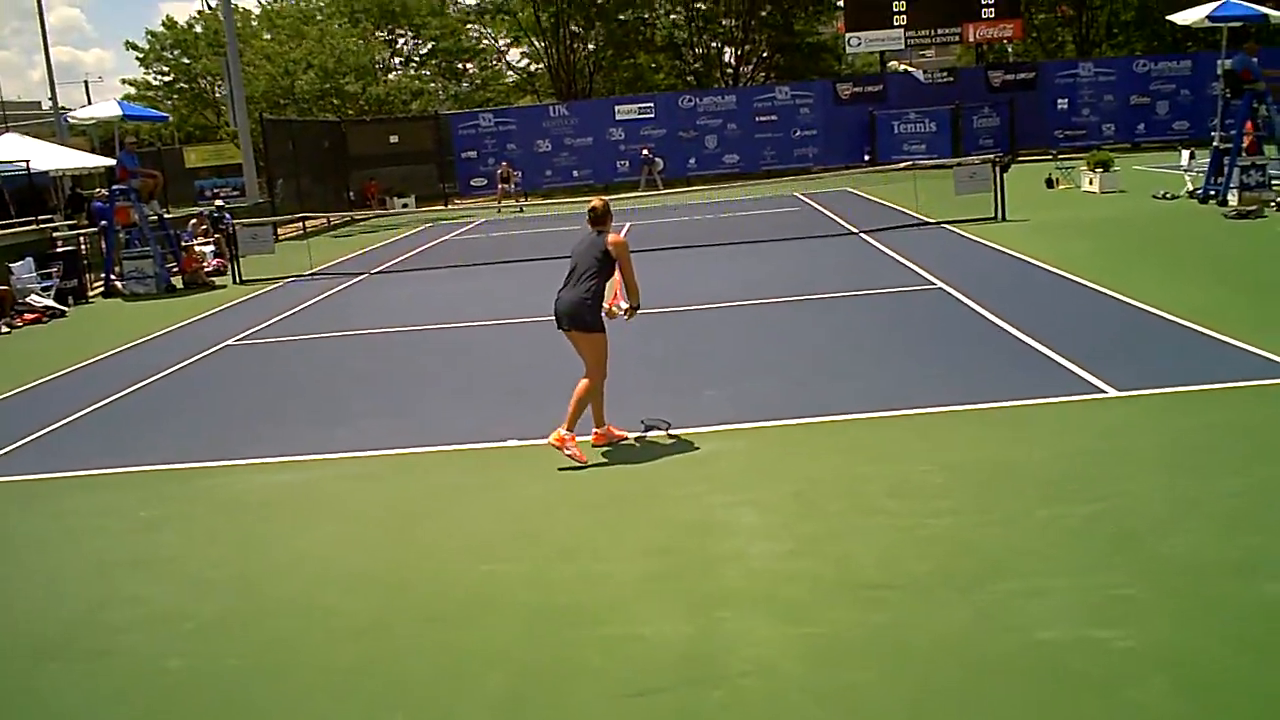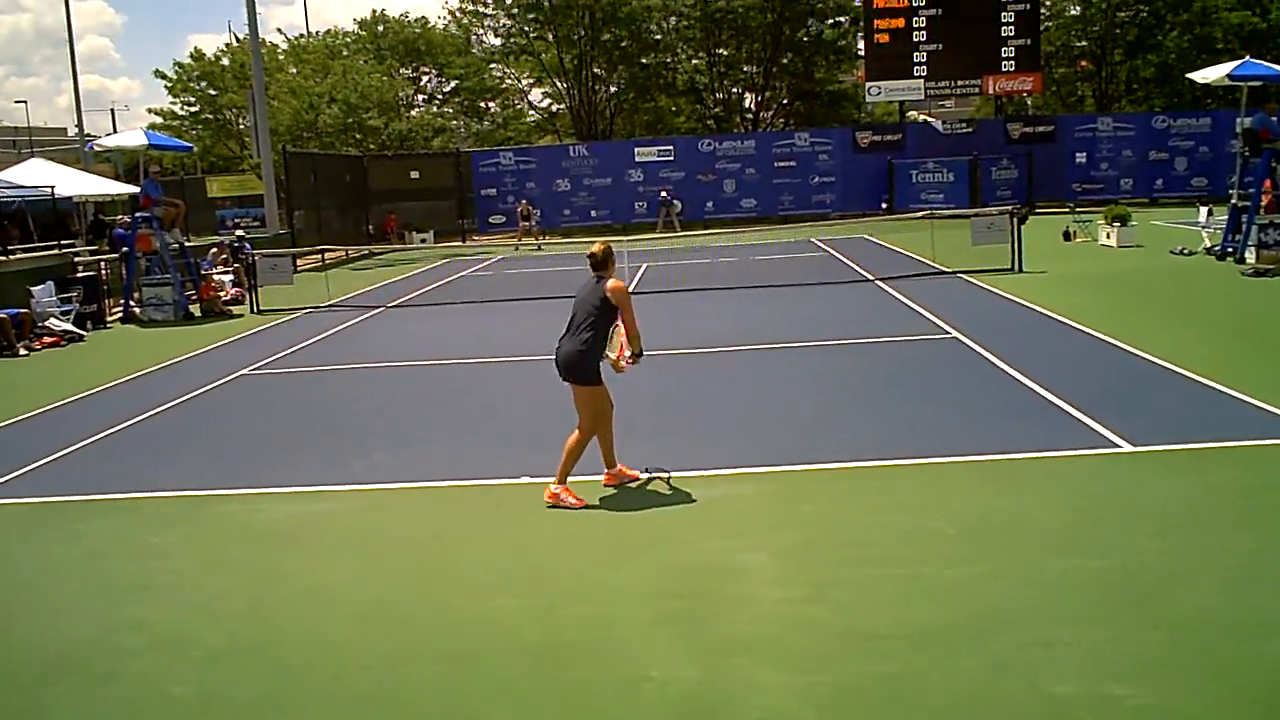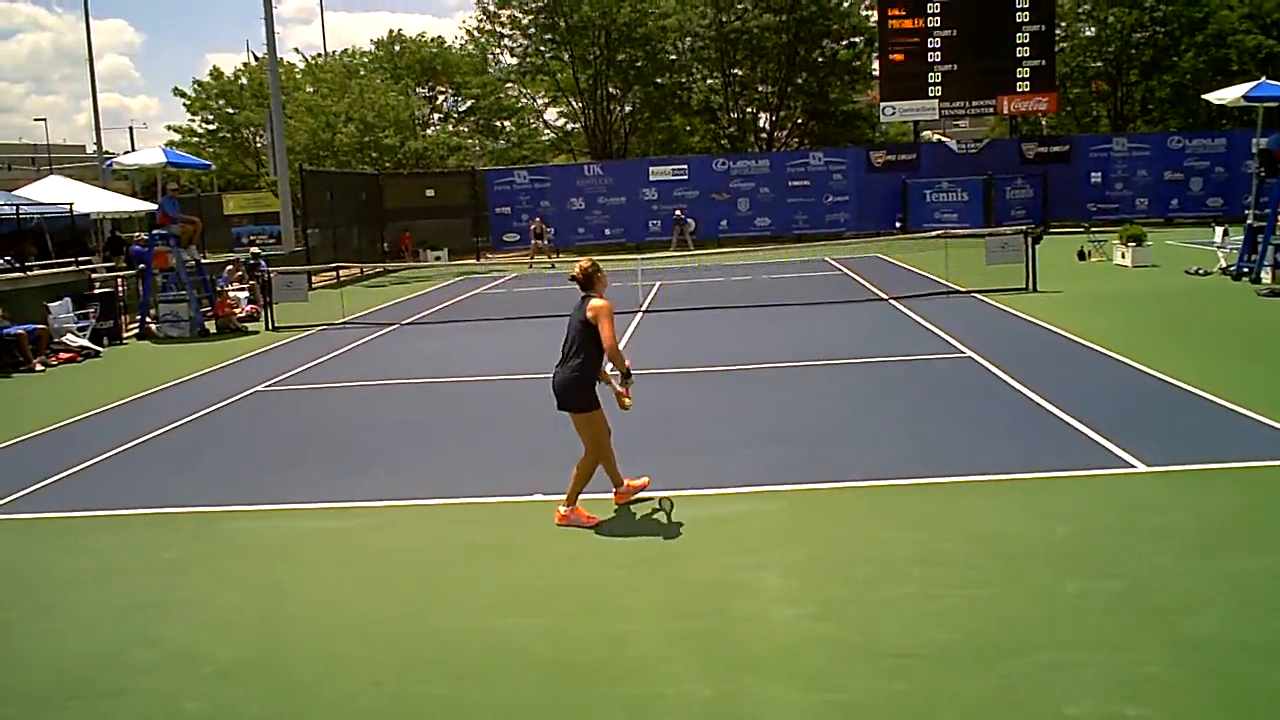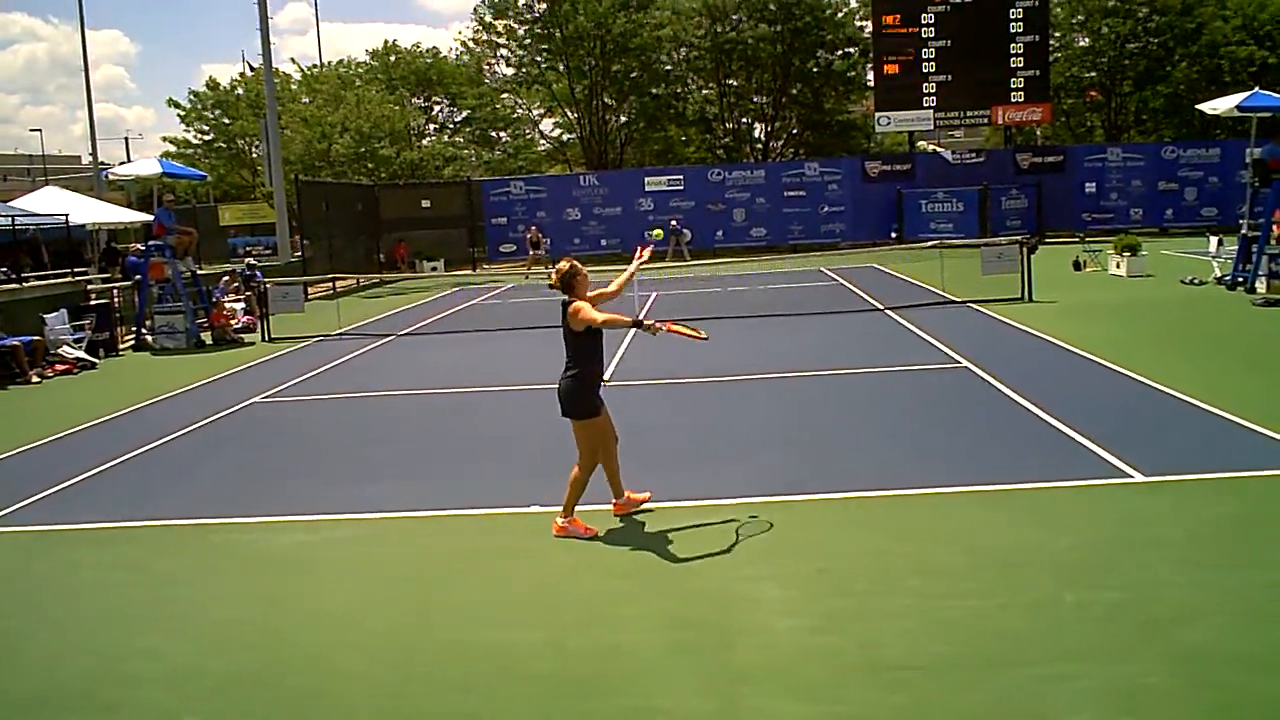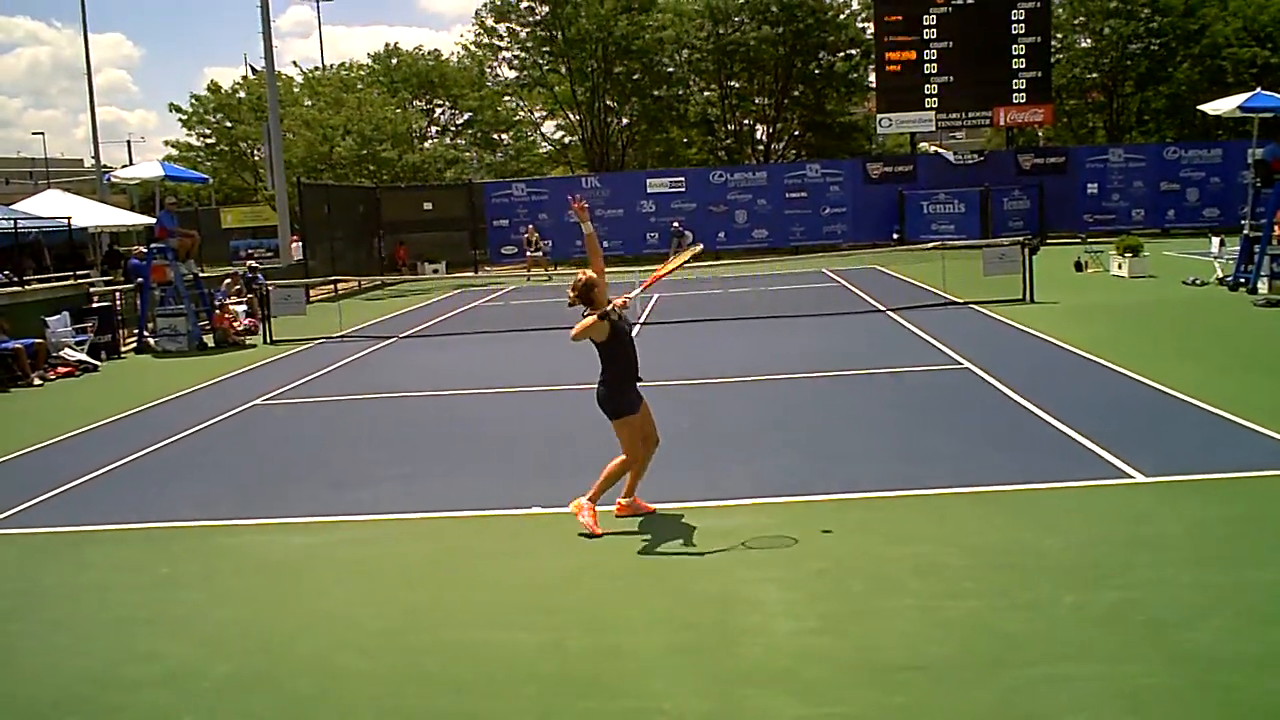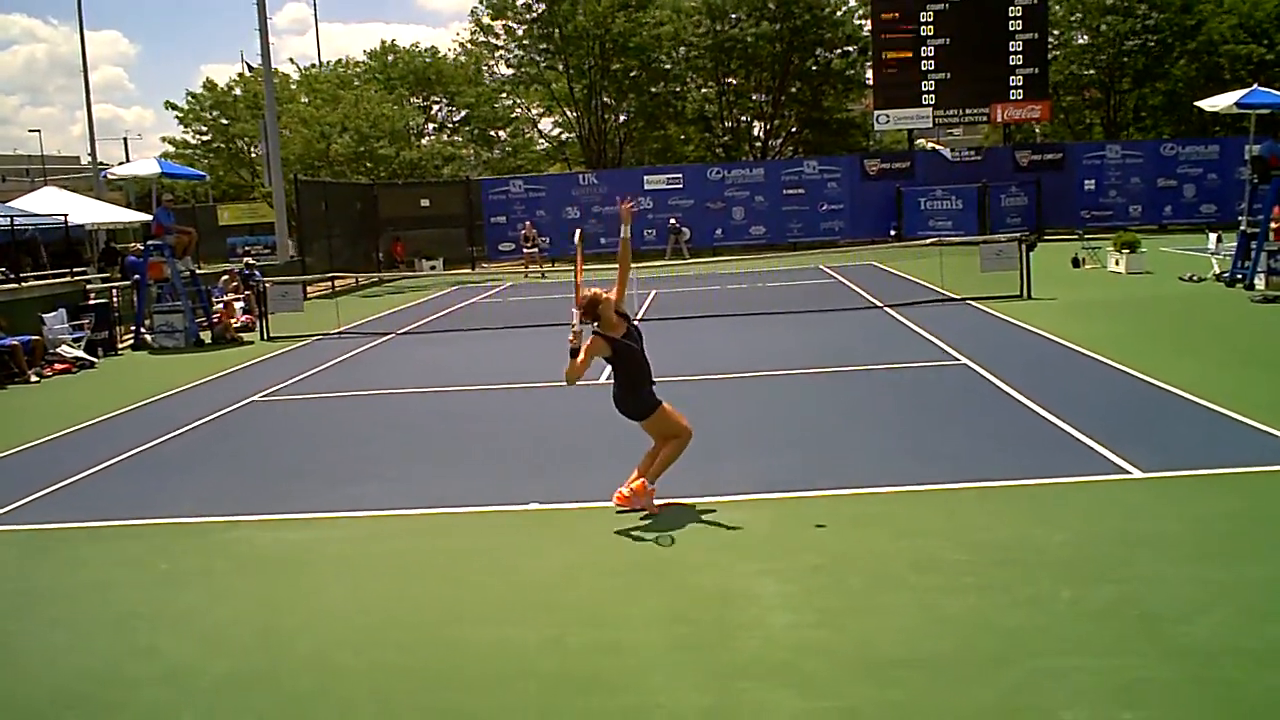
dt=0.4s
person 1, frame 1
left shoulder: (582, 242)
right shoulder: (616, 241)
right elbow: (630, 283)
left wrist: (602, 306)
right wrist: (633, 306)
left hip: (563, 305)
right hip: (582, 309)
left knee: (597, 368)
right knee: (594, 374)
left ankle: (600, 429)
right ankle: (564, 433)
person 1, frame 2
left shoulder: (586, 288)
right shoulder: (617, 287)
right elbow: (631, 330)
left wrist: (608, 357)
right wrist: (636, 352)
left hip: (566, 354)
right hip: (581, 359)
left knee: (605, 410)
right knee: (588, 426)
left ankle: (613, 470)
right ankle: (557, 488)
person 1, frame 3
left shoulder: (584, 306)
right shoulder: (600, 305)
right elbow: (610, 348)
left wrist: (615, 386)
right wrist: (626, 373)
left hip: (569, 380)
right hip: (576, 384)
left knee: (603, 435)
right knee: (595, 450)
left ankle: (621, 487)
right ankle: (567, 509)
person 1, frame 4
left shoulder: (582, 303)
right shoulder: (578, 306)
left elbow: (613, 291)
right elbow: (603, 320)
left wrist: (636, 264)
right wrist: (639, 323)
left hip: (585, 390)
right hip: (578, 393)
left knee: (608, 443)
right knee: (589, 457)
left ankle: (620, 499)
right ankle: (565, 521)
person 1, frame 5
left shoulder: (604, 304)
right shoulder: (597, 322)
left elbow: (596, 257)
right elbow: (576, 335)
left wrist: (585, 223)
right wrist: (602, 314)
left hip: (626, 388)
right hip: (616, 393)
left knee: (649, 441)
right knee: (631, 454)
left ankle: (626, 500)
right ankle: (585, 502)
person 1, frame 6
left shoulder: (617, 311)
right shoulder: (597, 342)
left elbow: (623, 266)
right elbow: (571, 378)
left wrist: (625, 226)
right wrist: (574, 348)
left hip: (640, 392)
right hip: (634, 398)
left knee: (665, 441)
right knee: (682, 433)
left ankle: (628, 491)
right ankle: (643, 486)
